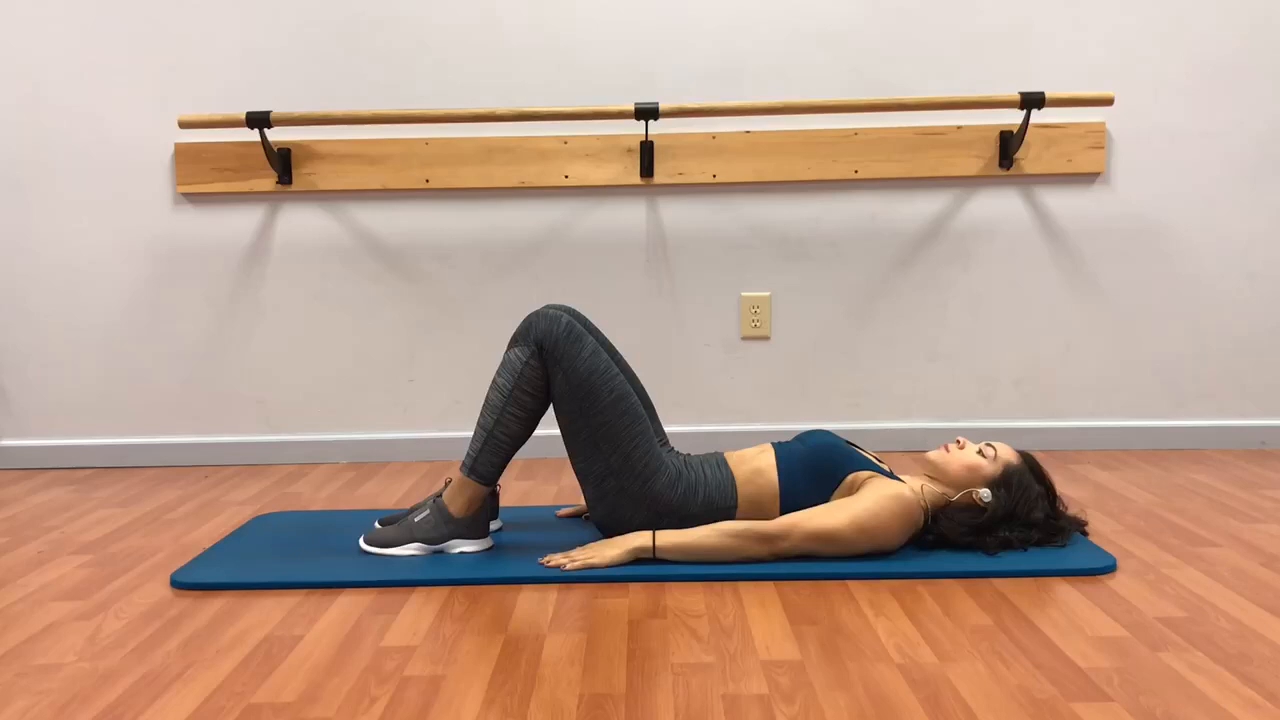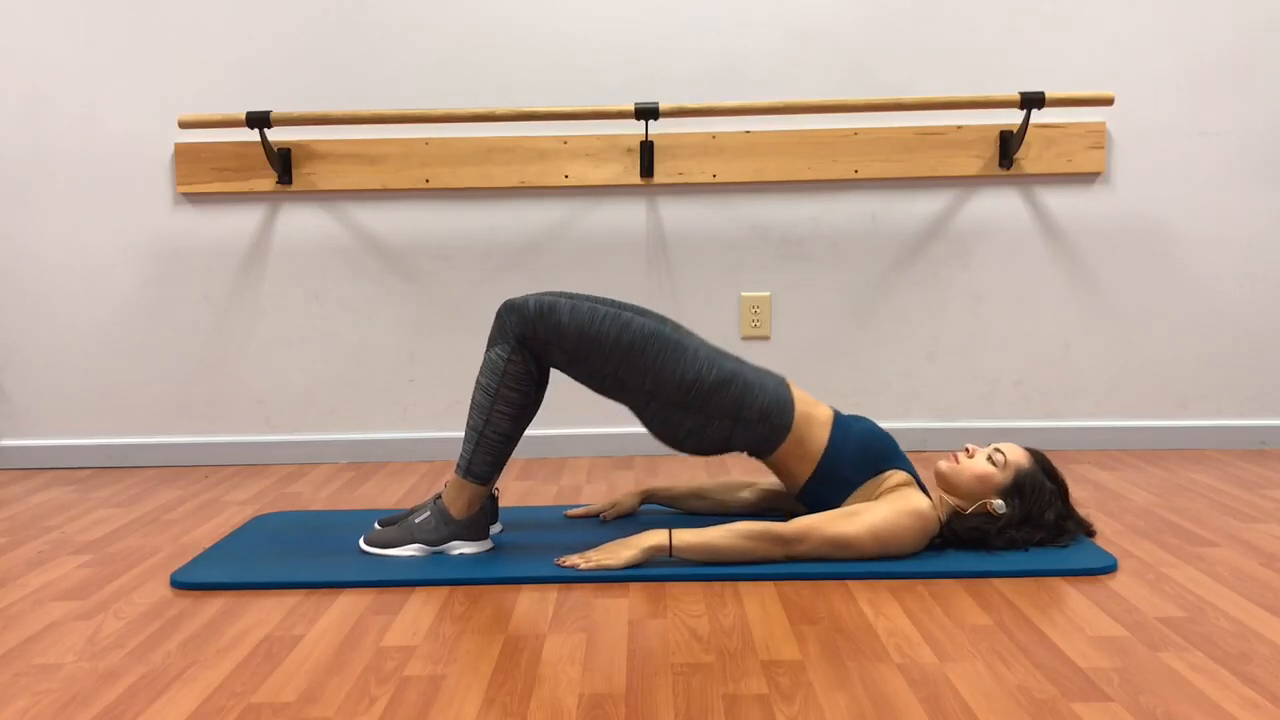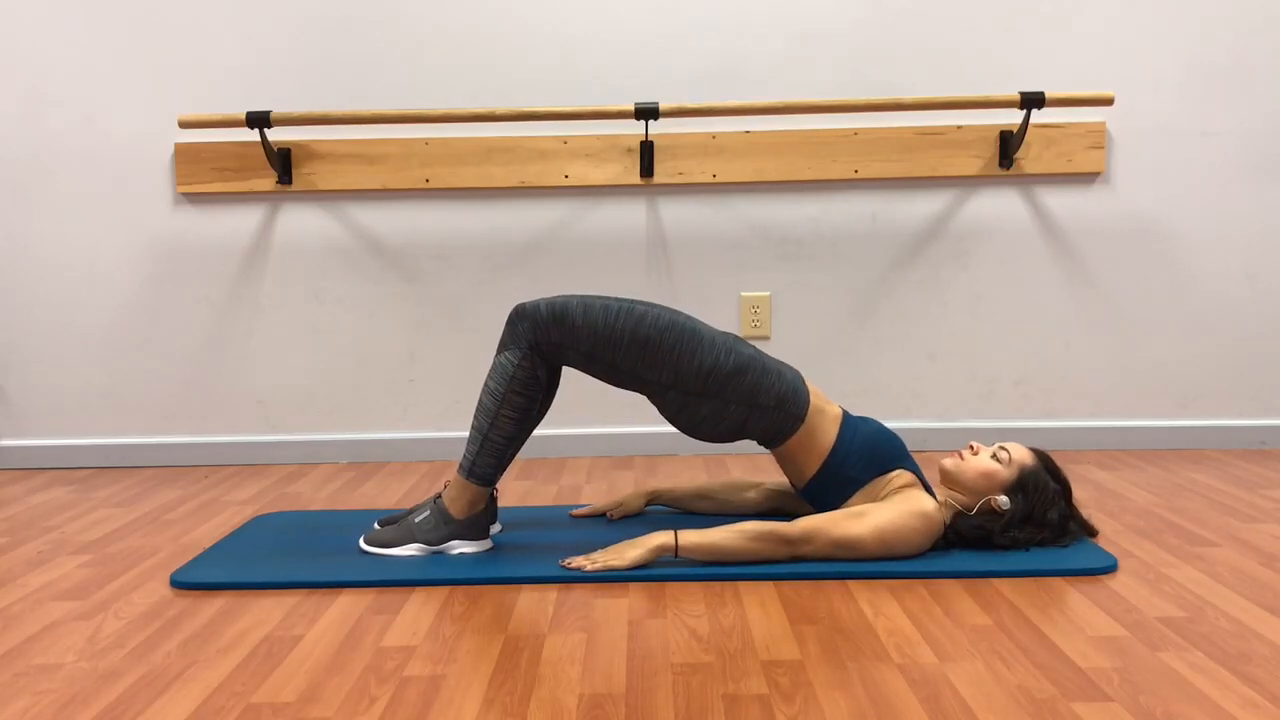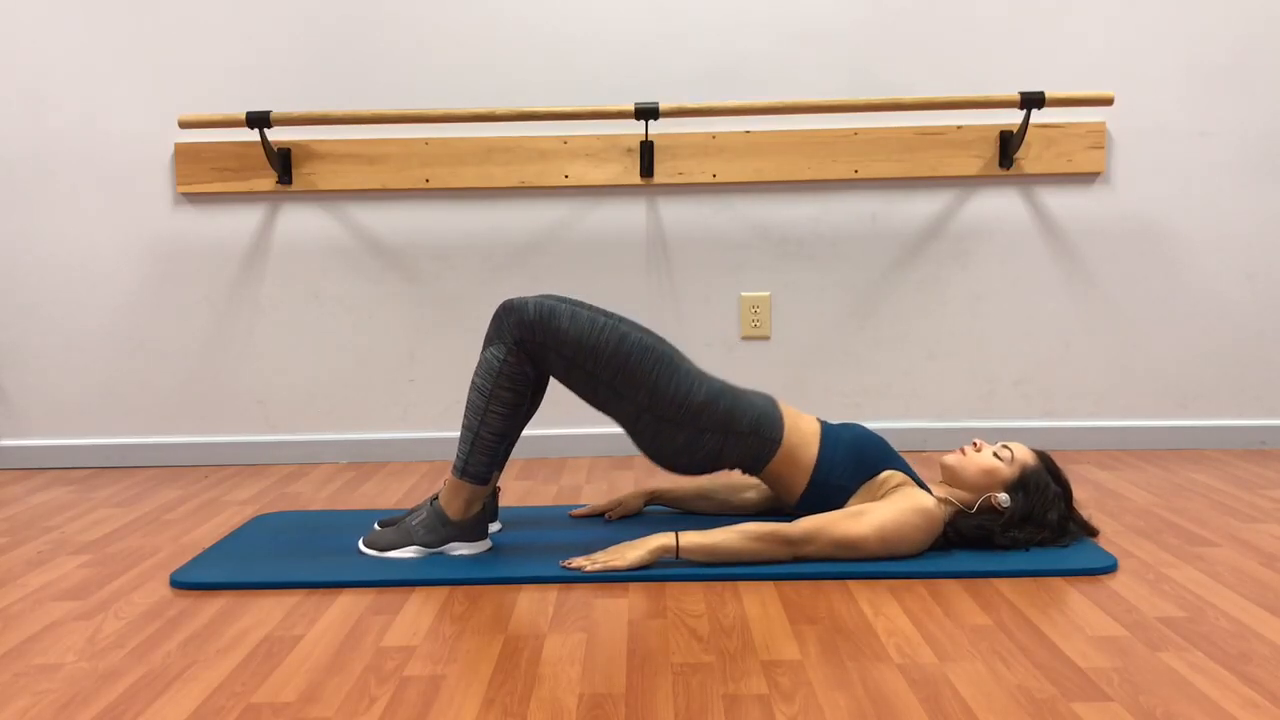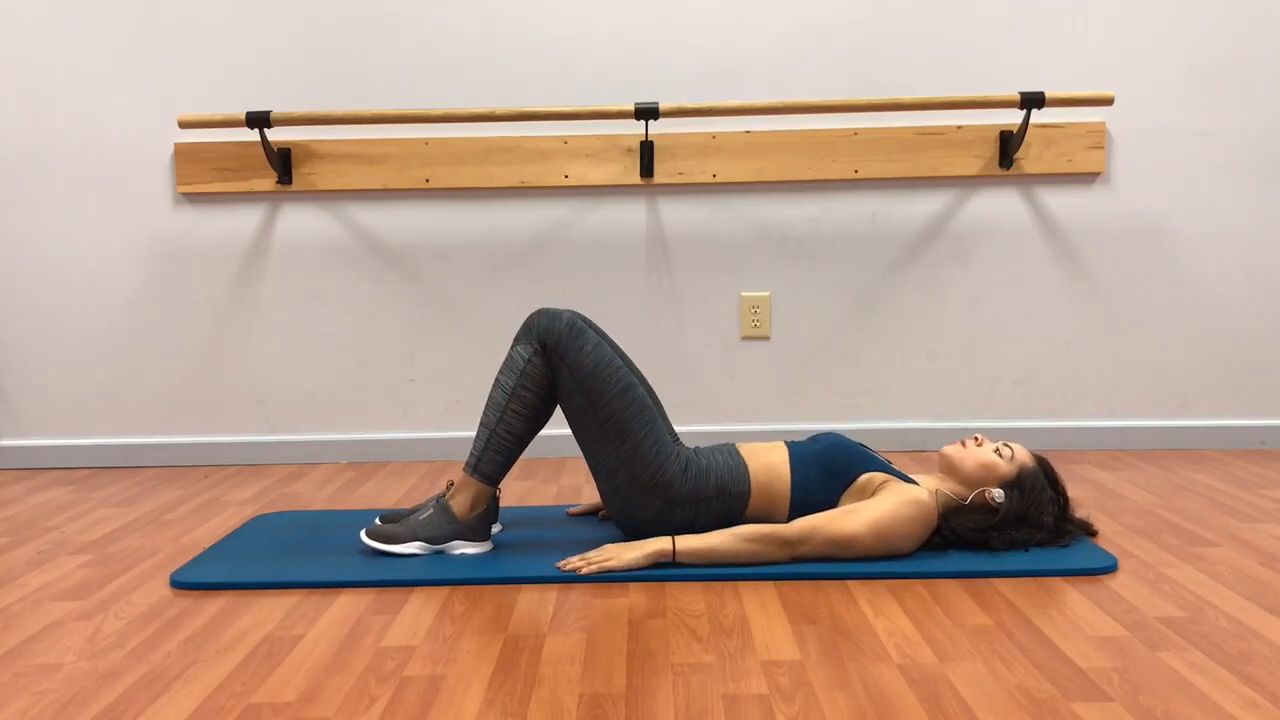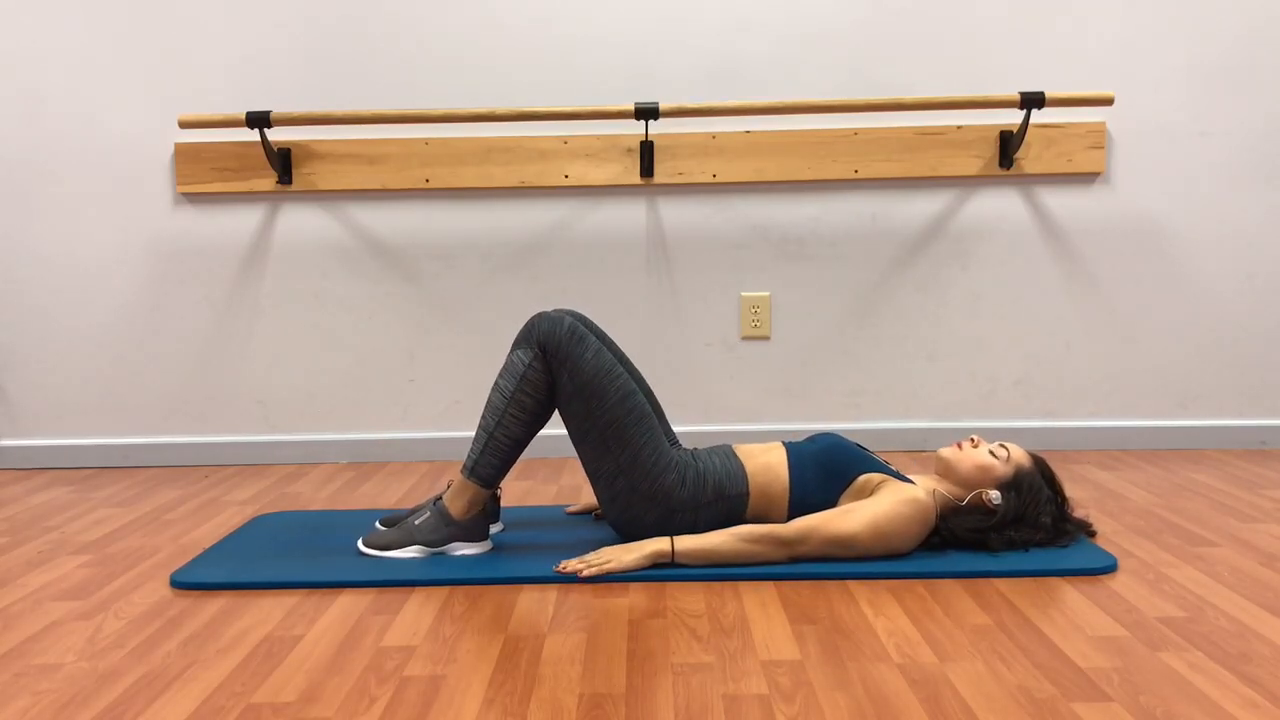
dt=0.7s
person 1, frame 1
left shoulder: (898, 512)
right shoulder: (888, 486)
left elbow: (772, 538)
left wrist: (635, 542)
right wrist: (621, 503)
left hip: (654, 495)
right hip: (665, 479)
left knee: (550, 330)
right knee: (555, 330)
left ankle: (457, 514)
right ankle: (464, 497)
person 1, frame 2
left shoulder: (912, 521)
right shoulder: (904, 494)
left elbow: (782, 540)
left wrist: (653, 543)
right wrist: (647, 493)
right hip: (721, 395)
left knee: (525, 321)
right knee: (528, 321)
left ankle: (460, 514)
right ankle: (464, 500)
person 1, frame 3
left shoulder: (918, 522)
right shoulder: (911, 497)
left elbow: (789, 540)
right elbow: (761, 498)
left wrist: (661, 543)
right wrist: (651, 493)
left knee: (538, 327)
right knee: (539, 325)
left ankle: (460, 514)
right ankle: (464, 499)
person 1, frame 4
left shoulder: (918, 521)
right shoulder: (912, 500)
left elbow: (791, 541)
left wrist: (661, 546)
right wrist: (649, 496)
left hip: (709, 422)
right hip: (715, 426)
left knee: (523, 322)
right knee: (526, 324)
left ankle: (456, 515)
right ankle: (466, 499)
person 1, frame 5
left shoulder: (912, 515)
right shoulder: (903, 489)
left elbow: (788, 541)
left wrist: (656, 548)
right wrist: (631, 494)
left hip: (667, 492)
right hip: (677, 475)
left knee: (552, 330)
right knee: (558, 329)
left ankle: (461, 513)
right ankle: (469, 502)
person 1, frame 6
left shoulder: (910, 513)
right shoulder: (899, 490)
left elbow: (786, 541)
left wrist: (655, 548)
right wrist: (632, 497)
left hip: (668, 495)
right hip: (681, 475)
left knee: (554, 334)
right knee: (555, 333)
left ankle: (457, 516)
right ankle: (469, 501)
